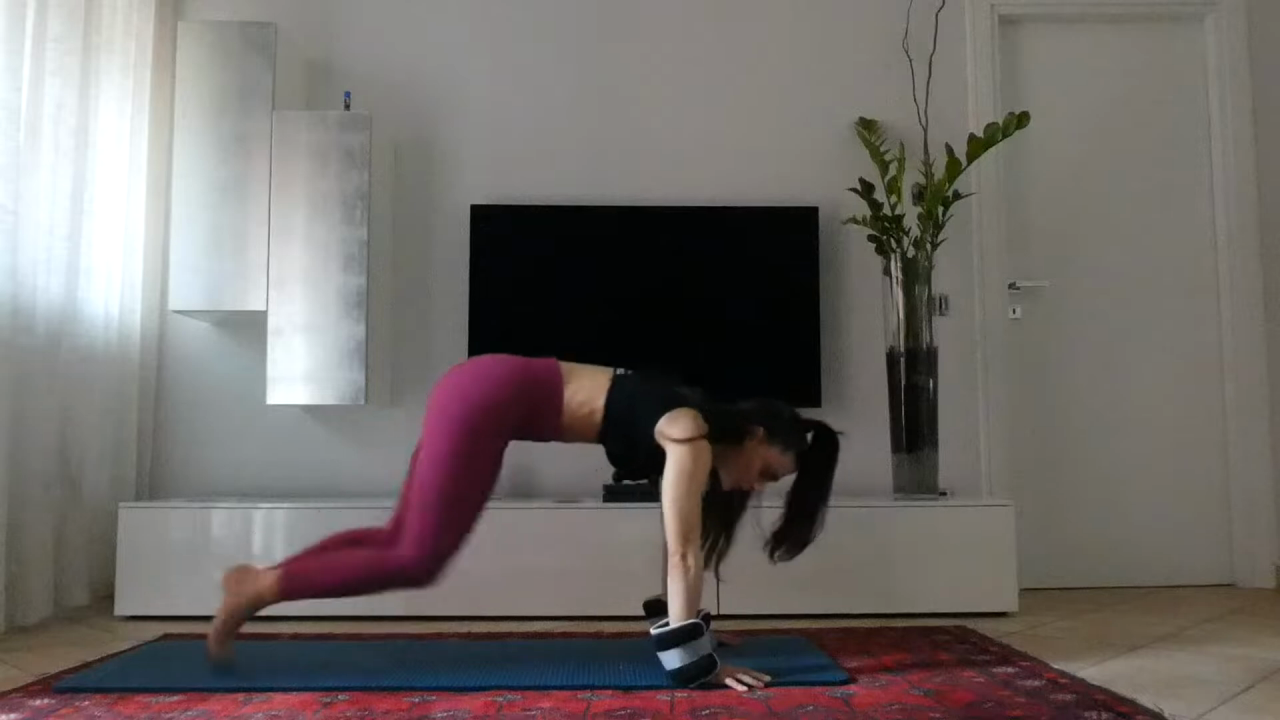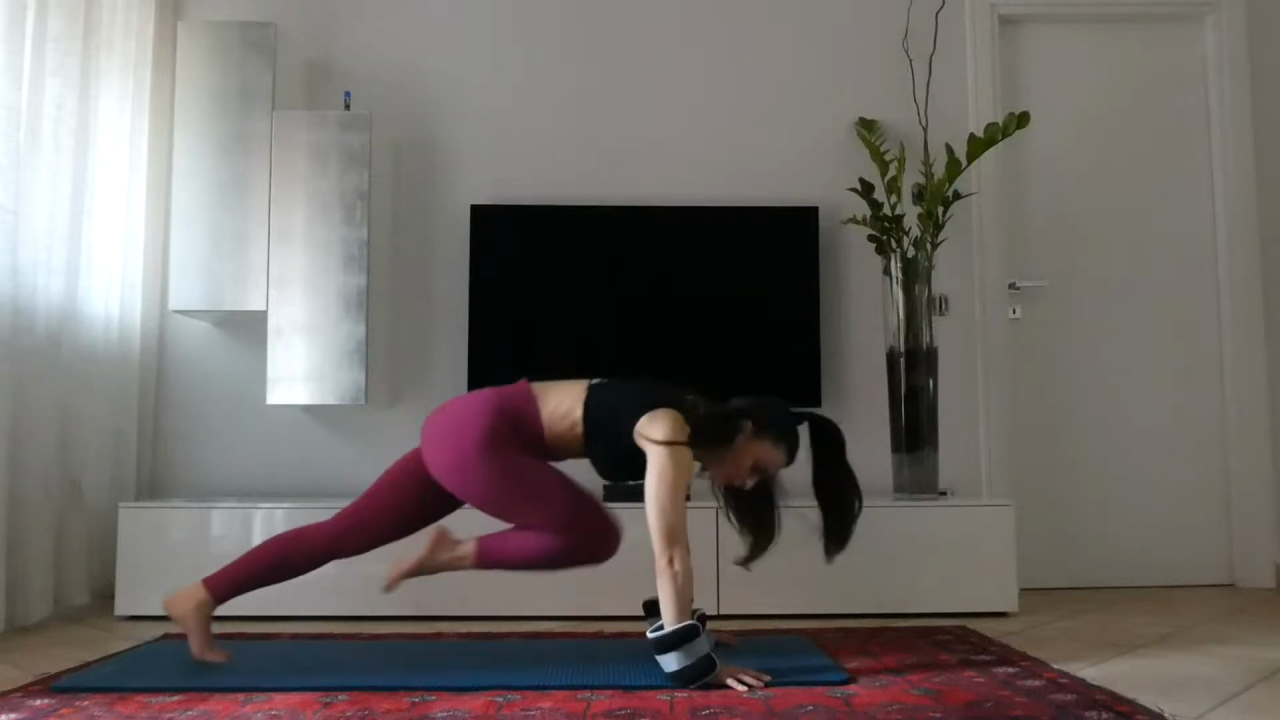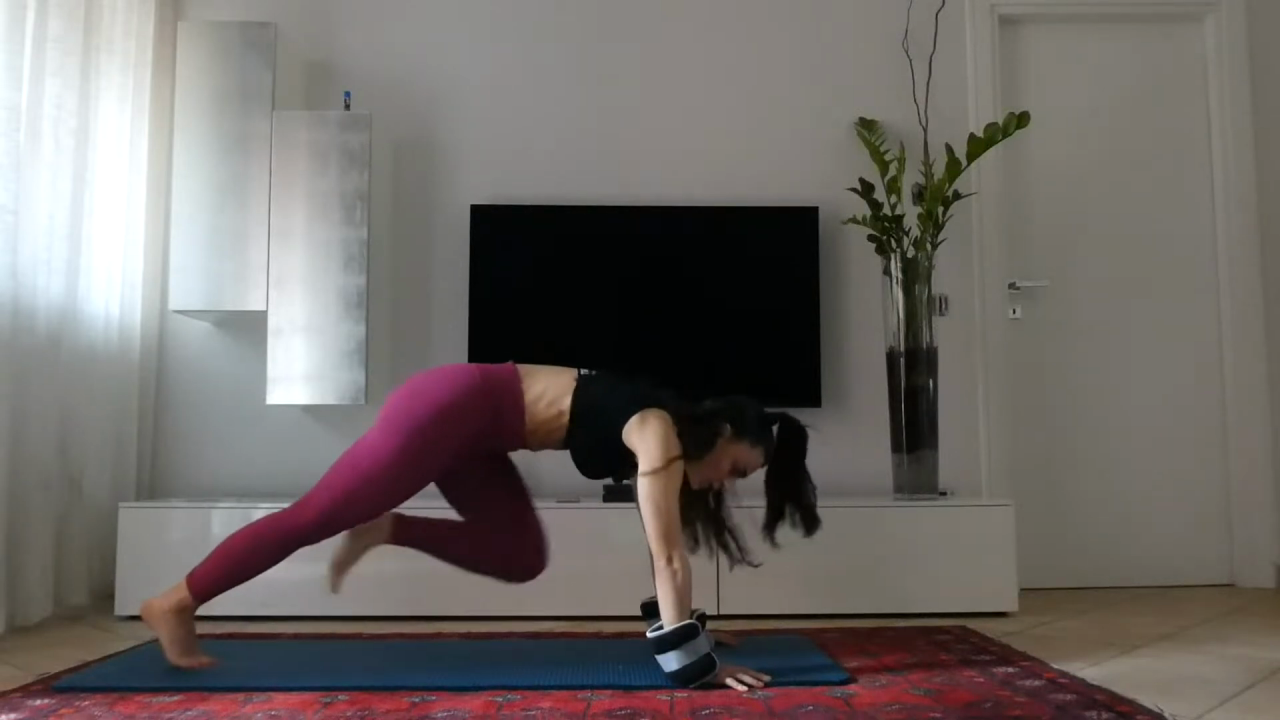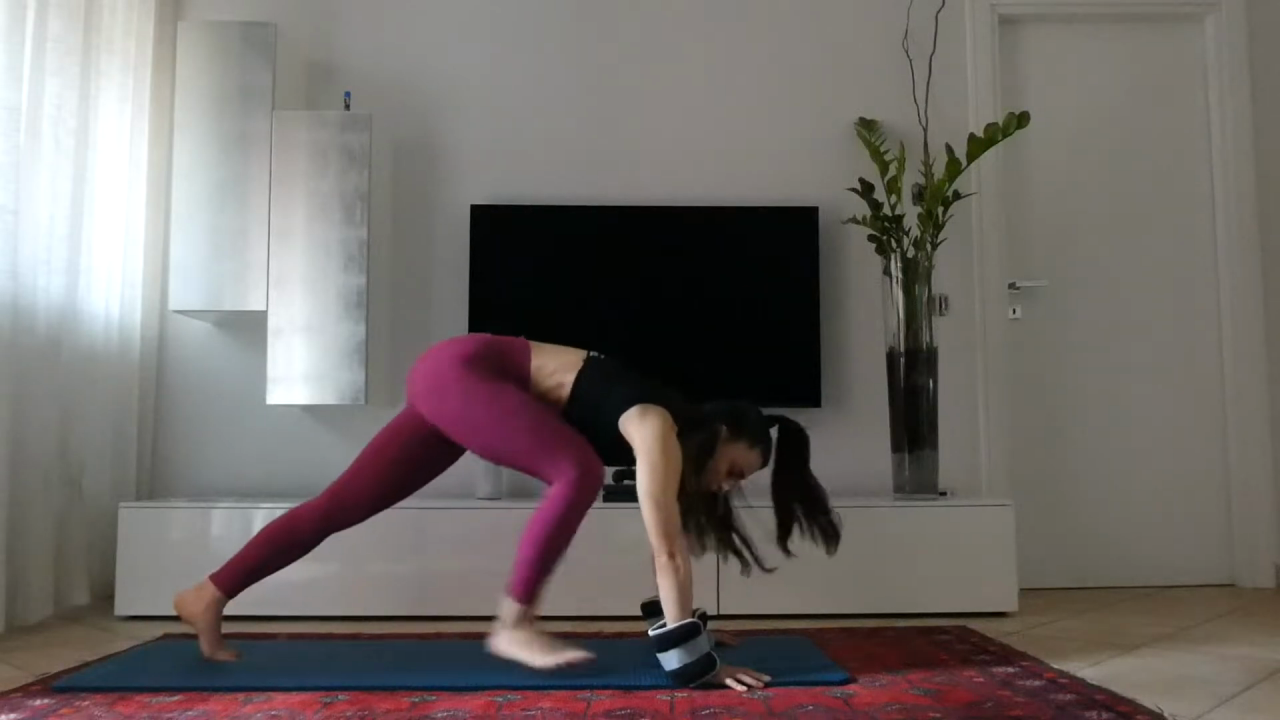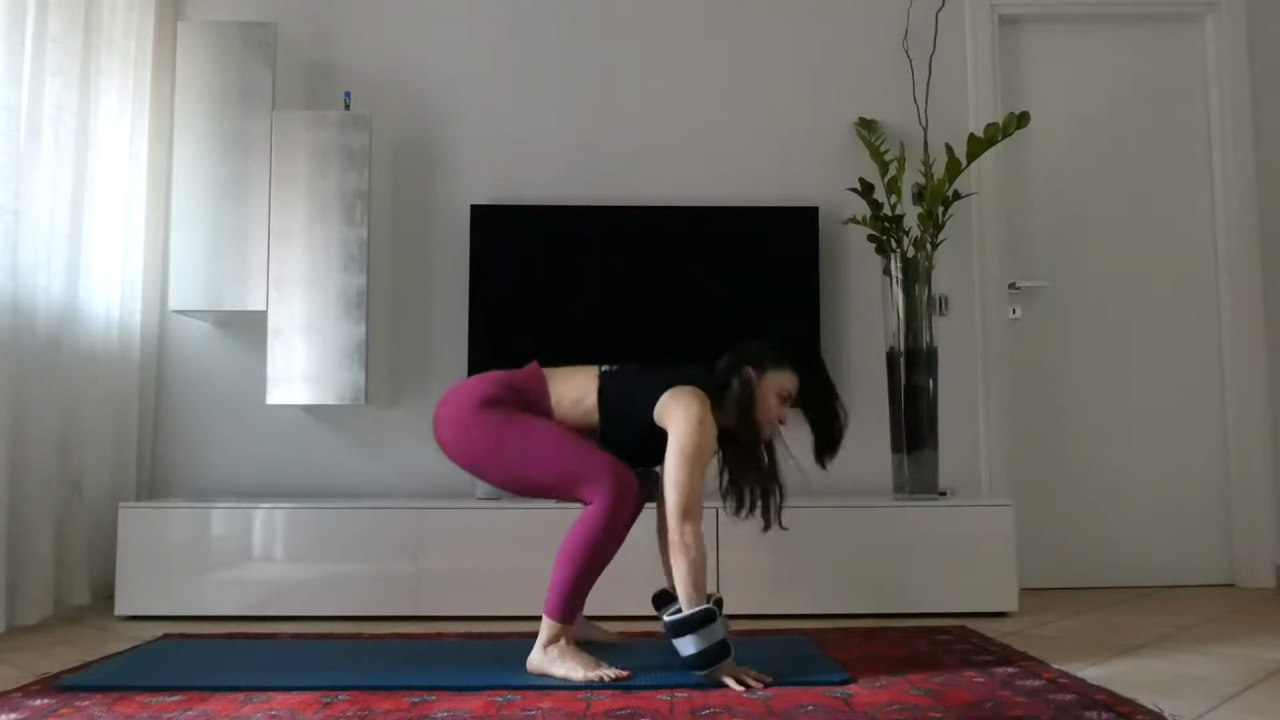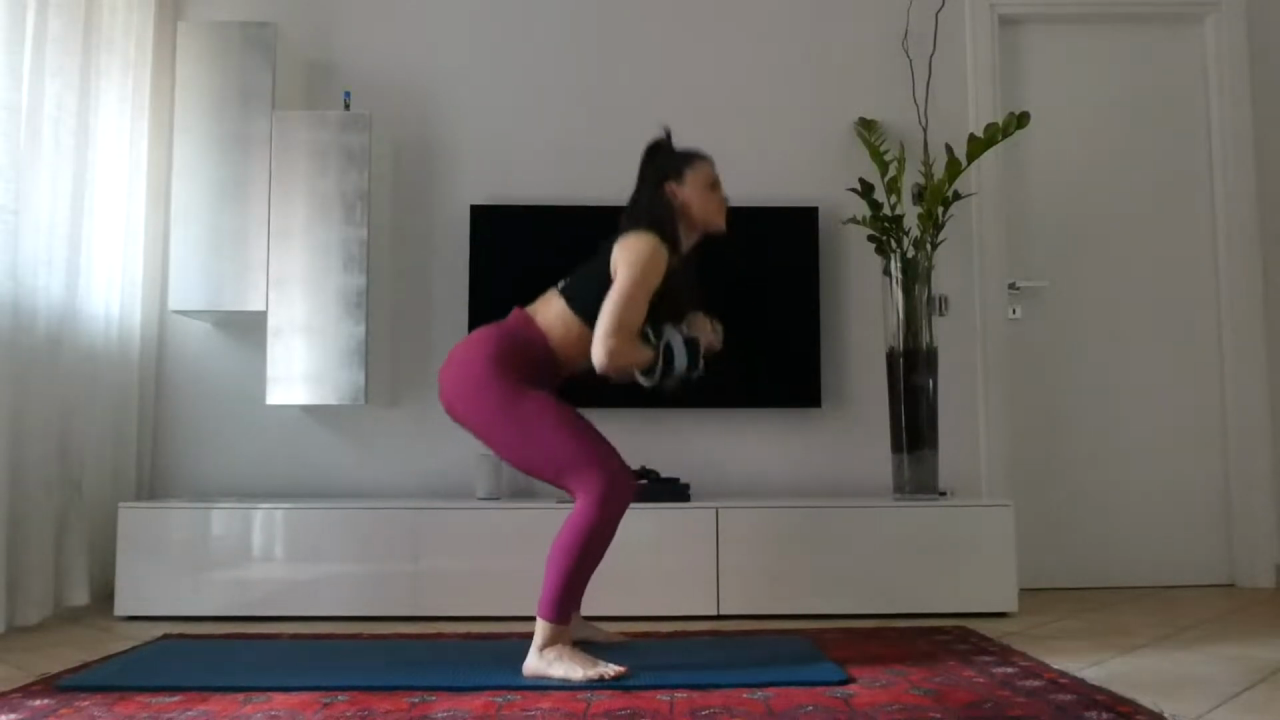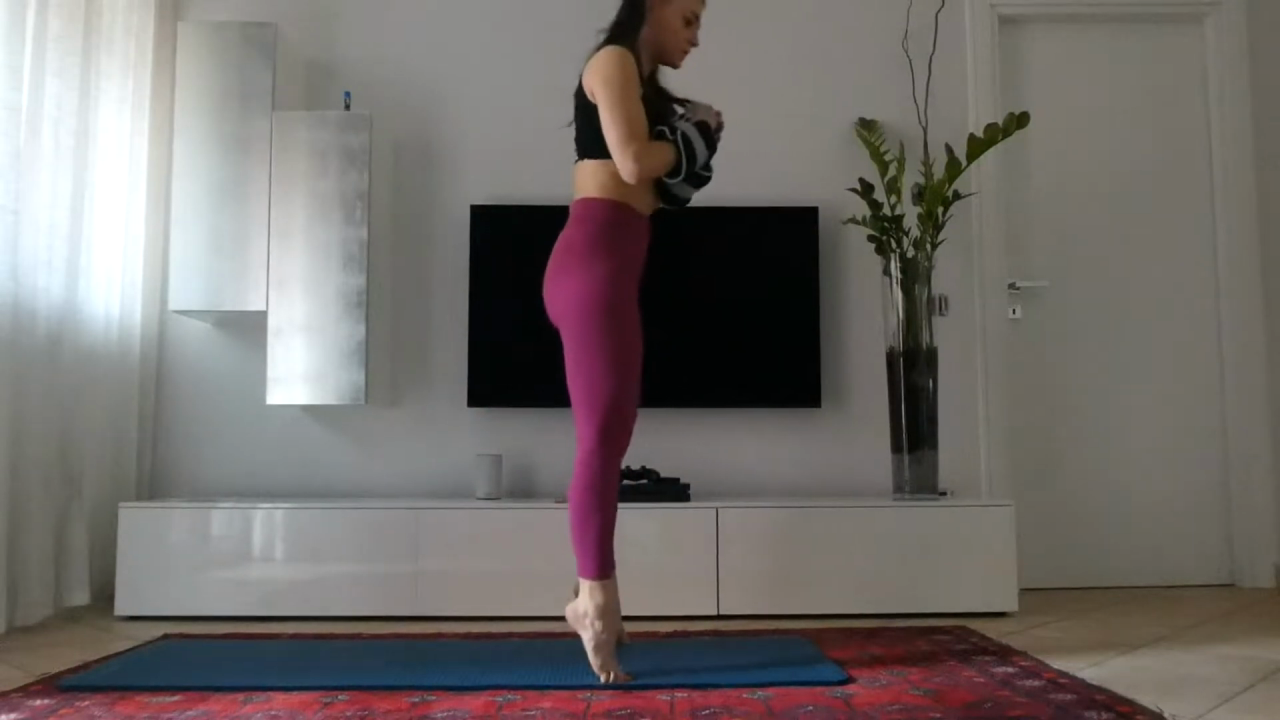
dt=0.7s
person 1, frame 1
left shoulder: (698, 437)
right shoulder: (692, 434)
left elbow: (684, 553)
right elbow: (682, 555)
left wrist: (691, 639)
right wrist: (692, 657)
left hip: (490, 397)
right hip: (486, 395)
left knee: (405, 539)
right knee: (420, 556)
left ankle: (268, 581)
right ankle: (264, 586)
person 1, frame 2
left shoulder: (687, 432)
right shoulder: (674, 433)
left elbow: (668, 555)
right elbow: (670, 554)
left wrist: (686, 638)
right wrist: (691, 659)
left hip: (476, 431)
right hip: (475, 434)
left knee: (347, 531)
right knee: (592, 537)
left ankle: (200, 598)
right ankle: (460, 553)
person 1, frame 3
left shoulder: (667, 436)
right shoulder: (660, 433)
left elbow: (668, 553)
right elbow: (666, 557)
left wrist: (688, 637)
right wrist: (691, 658)
left hip: (464, 418)
right hip: (451, 407)
left knee: (523, 556)
right knee: (317, 514)
left ankle: (387, 528)
right ankle: (175, 604)
person 1, frame 4
left shoulder: (677, 439)
right shoulder: (661, 433)
left elbow: (670, 549)
right elbow: (666, 554)
left wrist: (685, 640)
right wrist: (694, 660)
left hip: (460, 378)
right hip: (457, 369)
left knee: (341, 504)
right knee: (578, 473)
left ankle: (208, 597)
right ankle: (512, 624)
person 1, frame 5
left shoulder: (711, 415)
right shoulder: (695, 410)
left elbow: (675, 525)
right elbow: (682, 532)
left wrist: (684, 608)
right wrist: (706, 649)
left hip: (504, 408)
right hip: (474, 412)
left knee: (626, 487)
right knee: (613, 490)
left ankle: (566, 617)
right ankle: (550, 647)
person 1, frame 6
left shoulder: (658, 256)
right shoulder: (647, 247)
left elbow: (616, 352)
right elbow: (606, 355)
left wrist: (683, 338)
right wrist: (673, 353)
left hip: (501, 373)
right hip: (487, 372)
left knee: (603, 483)
right knee: (606, 486)
left ankle: (562, 618)
right ankle: (547, 647)
person 1, frame 7
left shoulder: (634, 79)
right shoulder: (614, 60)
left elbow: (645, 190)
right elbow: (635, 165)
left wrist: (689, 140)
right wrist: (688, 143)
left hip: (604, 266)
right hip: (593, 263)
left knee: (607, 437)
right knee: (602, 436)
left ankle: (594, 596)
right ankle: (595, 601)
